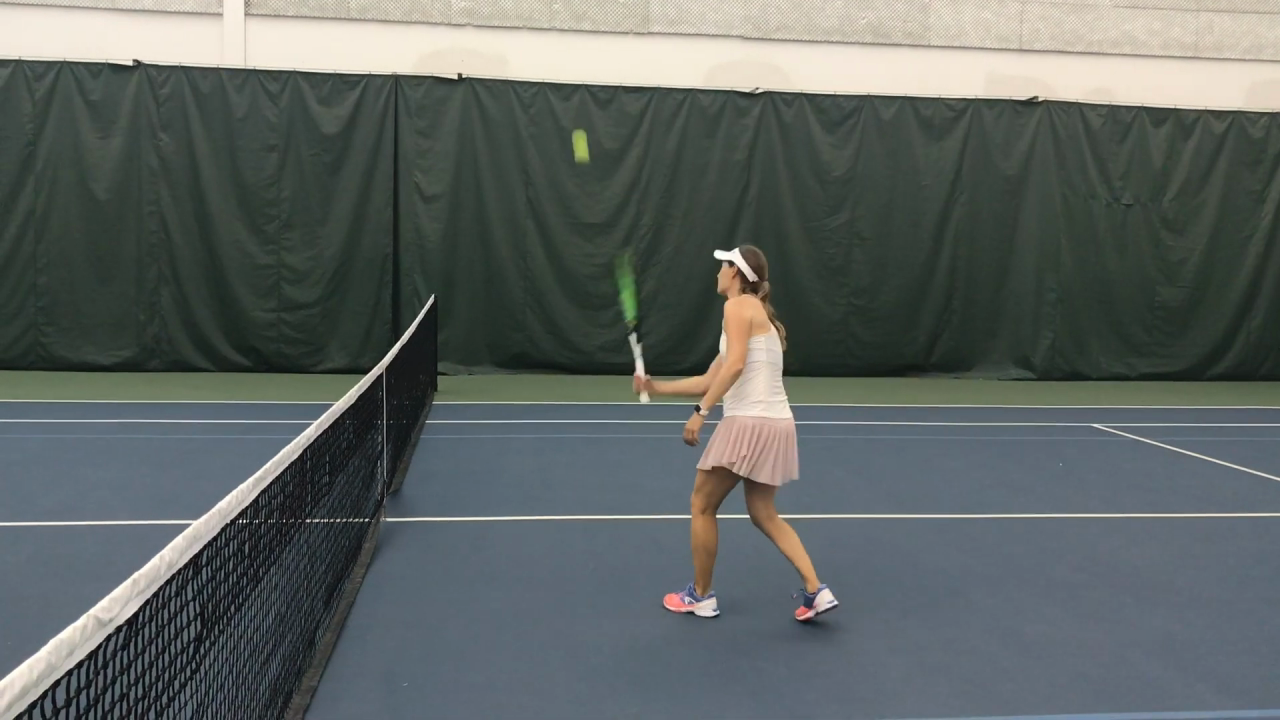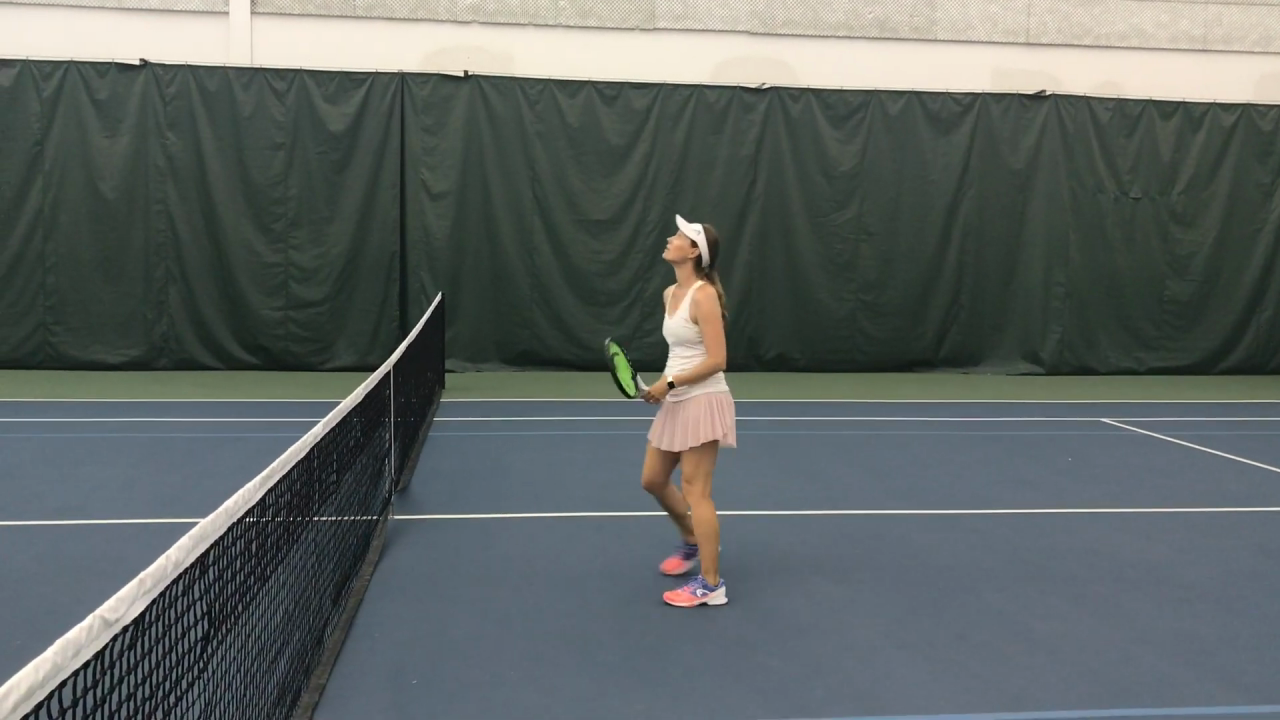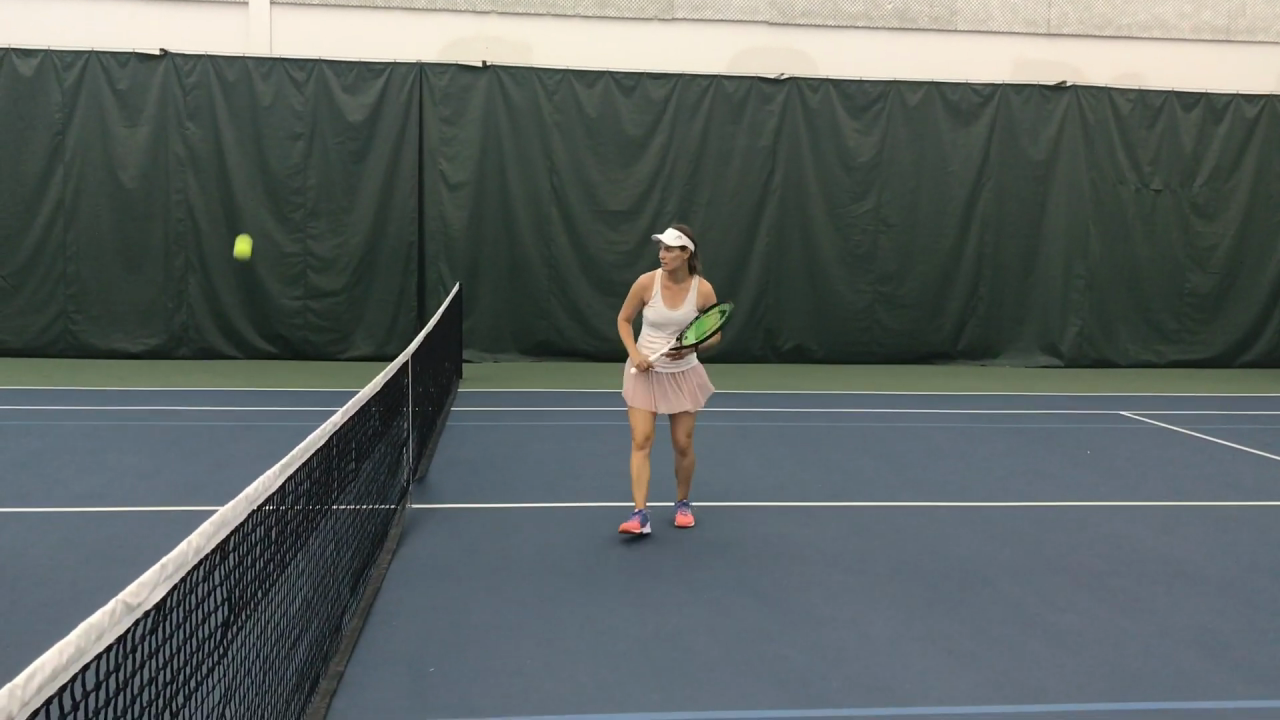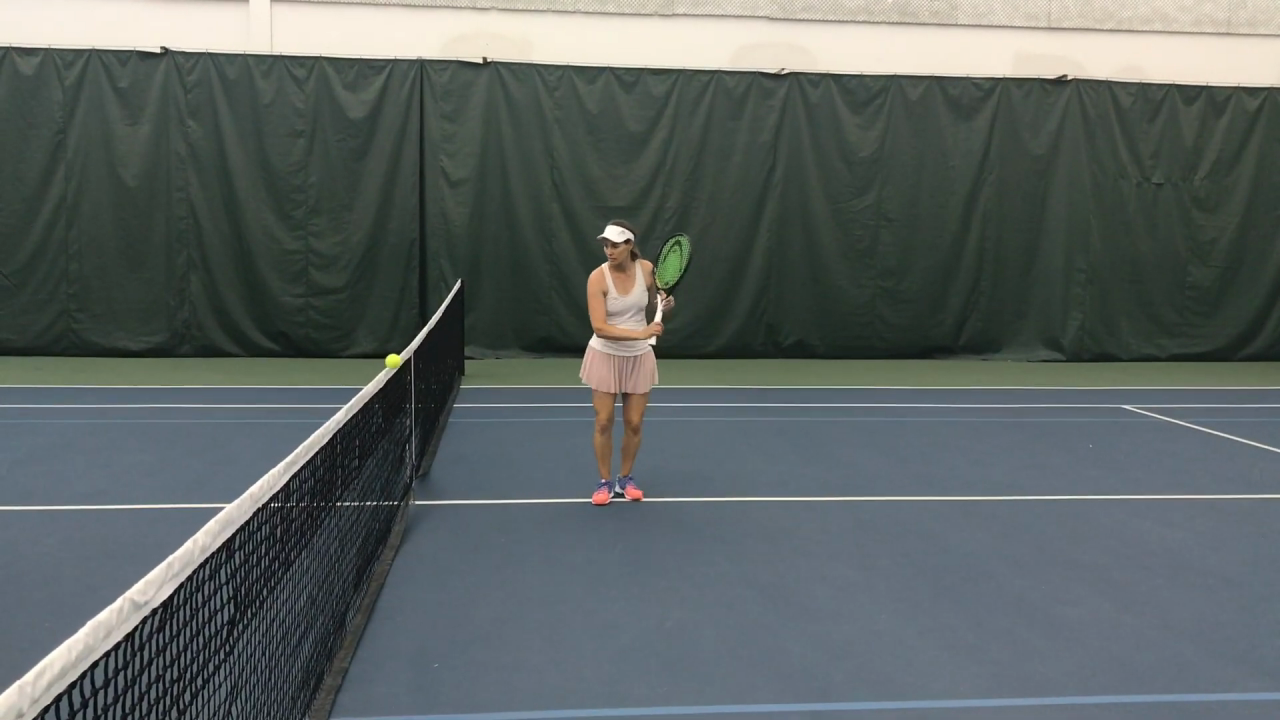
dt=1s
person 1, frame 1
left shoulder: (738, 305)
right shoulder: (759, 315)
left elbow: (734, 366)
right elbow: (710, 380)
left wrist: (699, 412)
right wrist: (656, 386)
left hip: (749, 425)
right hip: (778, 425)
left knee: (702, 507)
right knee: (765, 515)
left ankle: (701, 595)
right ankle: (816, 591)
person 1, frame 2
left shoulder: (703, 295)
right shoulder: (671, 294)
left elbow: (717, 360)
left wrist: (669, 383)
right wrist: (665, 386)
left hip: (702, 402)
right hip: (678, 403)
left knee: (696, 493)
right knee: (652, 480)
left ankle: (711, 584)
right ankle: (694, 544)
person 1, frame 3
left shoulder: (703, 290)
right shoulder: (646, 282)
left elbow: (714, 335)
right elbow: (624, 320)
left wrist: (692, 347)
right wrist: (635, 354)
left hip: (682, 374)
right hip: (646, 373)
left knee: (683, 445)
right knee: (641, 442)
left ankle: (683, 503)
right ankle: (640, 514)
person 1, frame 4
left shoulder: (646, 269)
right shoulder: (598, 278)
right elbow: (599, 328)
left wrist: (664, 303)
right wrist: (640, 334)
left hip: (639, 357)
right hip: (605, 356)
left knee: (634, 424)
right knee: (604, 423)
left ankle: (626, 478)
right ankle: (605, 482)
